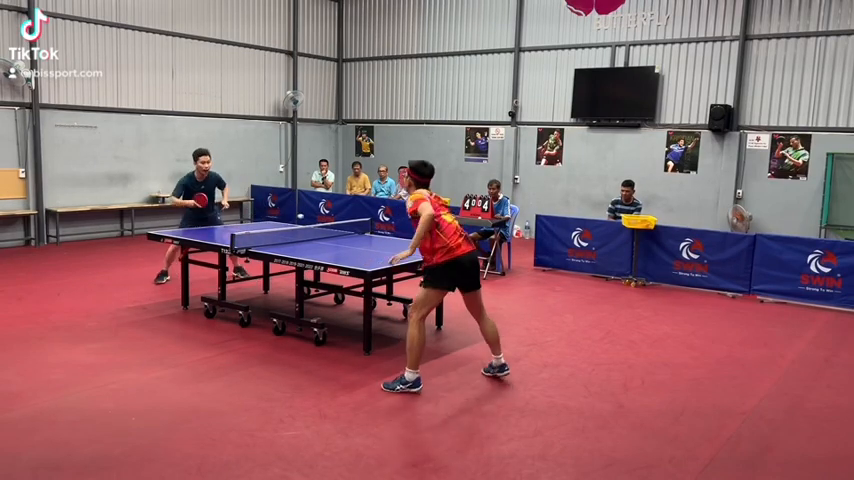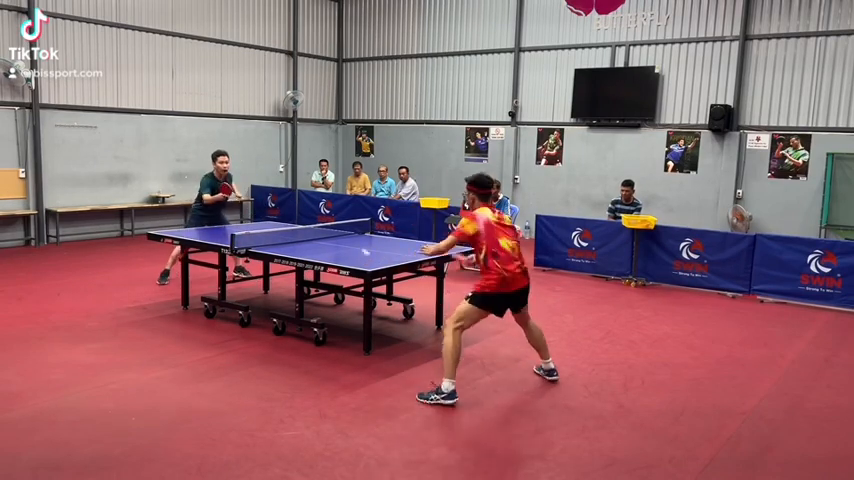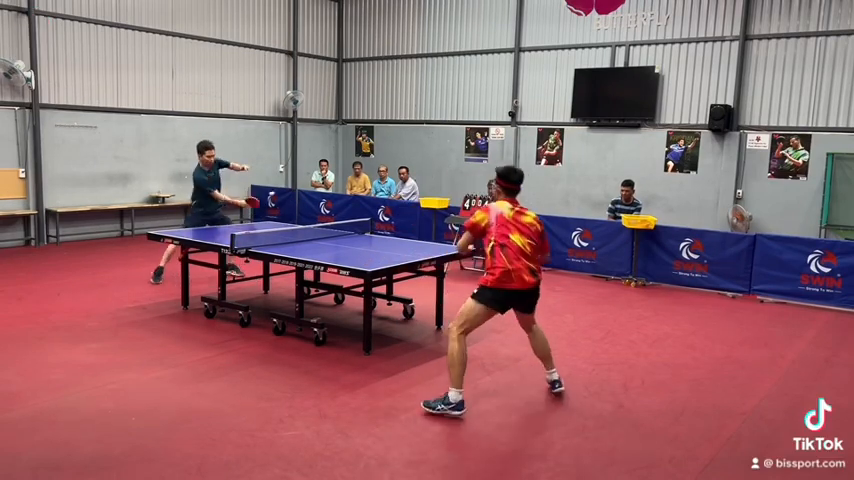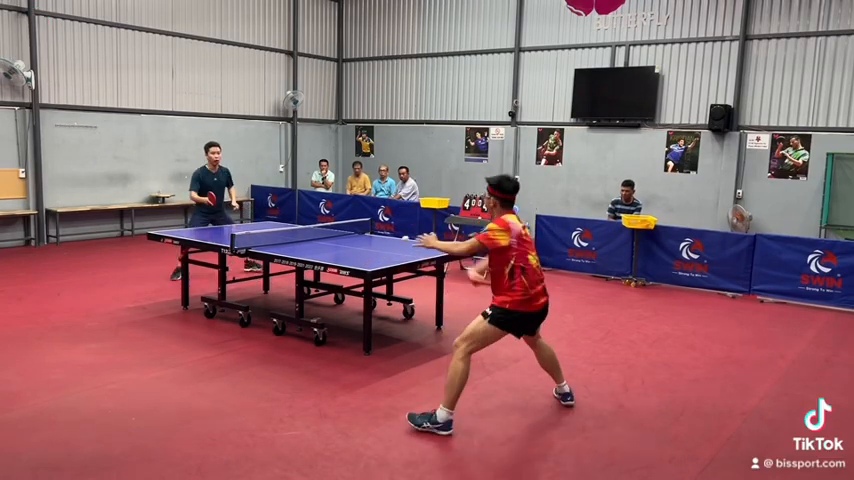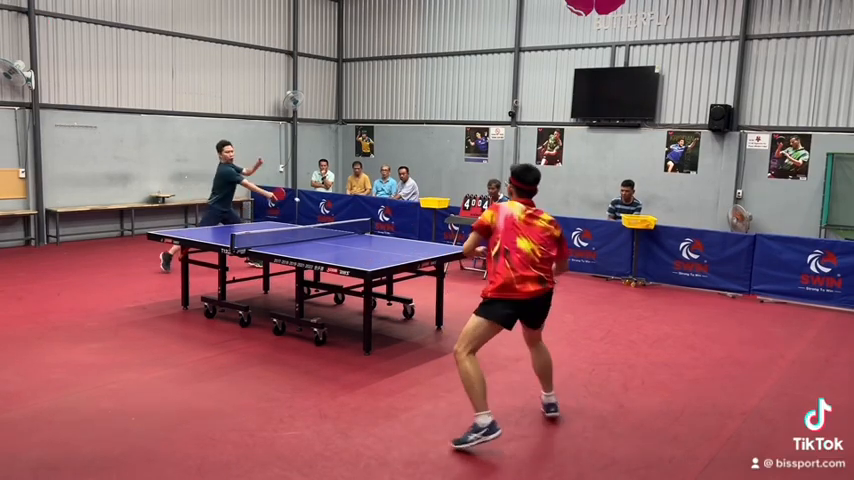
dt=0.5s
person 1, frame 1
left shoulder: (416, 197)
right shoulder: (433, 196)
left elbow: (429, 214)
left wrist: (409, 250)
left hip: (445, 261)
right hip: (468, 255)
left knee: (416, 316)
right knee: (480, 314)
left ankle: (411, 378)
right ankle: (499, 363)
person 1, frame 2
left shoulder: (474, 218)
right shoulder: (503, 218)
left elbow: (446, 246)
left wrist: (432, 250)
left hip: (495, 287)
right hip: (519, 283)
left knee: (453, 325)
right knee: (525, 321)
left ankle: (448, 389)
right ankle: (548, 367)
person 1, frame 3
left shoulder: (489, 211)
right shoulder: (534, 219)
left elbow: (462, 246)
right elbow: (544, 258)
left wrist: (475, 244)
left hip: (499, 283)
right hip: (529, 283)
left knee: (456, 331)
right knee: (530, 327)
left ankle: (454, 399)
right ankle: (553, 379)
person 1, frame 4
left shoulder: (503, 225)
right shoulder: (517, 226)
left elbow: (465, 248)
left wrist: (434, 244)
right wrist: (475, 271)
left hip: (515, 306)
right hip: (537, 304)
left knee: (461, 349)
right knee: (535, 341)
left ankle: (443, 417)
right ankle: (564, 390)
person 1, frame 5
left shoulder: (498, 210)
right shoulder: (550, 222)
left elbow: (468, 249)
right elbow: (563, 266)
left wrist: (487, 249)
left hip: (504, 293)
right hip: (540, 292)
left knee: (463, 351)
right knee: (534, 341)
left ankle: (484, 423)
right ankle: (549, 401)
person 2, frame 1
left shoulder: (214, 177)
right shoulder: (186, 180)
left elbow: (225, 187)
right elbow: (174, 200)
left wrist: (225, 200)
right wrist: (188, 202)
left hip: (210, 215)
right hip: (191, 216)
right knee: (176, 244)
left ankle: (237, 268)
right ankle: (164, 272)
person 2, frame 2
left shoulder: (228, 176)
right shoulder: (207, 180)
right elbow: (206, 200)
left wrist: (236, 192)
right wrist: (218, 197)
left hip: (216, 214)
right hip: (199, 214)
left ankle: (238, 268)
right ankle: (166, 271)
person 2, frame 3
left shoulder: (215, 163)
right shoulder: (199, 176)
left elbow: (231, 165)
right elbow: (217, 196)
left wrist: (241, 167)
right wrist: (237, 202)
left hip: (215, 211)
right hip: (199, 212)
left ankle: (230, 266)
right ankle: (160, 269)
person 2, frame 4
left shoulder: (225, 172)
right shoulder: (199, 174)
left elbow: (231, 187)
right elbow: (193, 196)
left wrist: (234, 201)
right wrist: (203, 199)
left hip: (219, 212)
right hip: (202, 213)
left ankle: (248, 262)
right ankle: (179, 268)
person 2, frame 5
left shoulder: (230, 166)
right shoulder: (225, 170)
left elbow: (247, 172)
right elbow: (246, 184)
left wrist: (257, 165)
right wrist: (266, 194)
left hip: (226, 208)
right hip: (215, 208)
right ankle: (168, 255)
